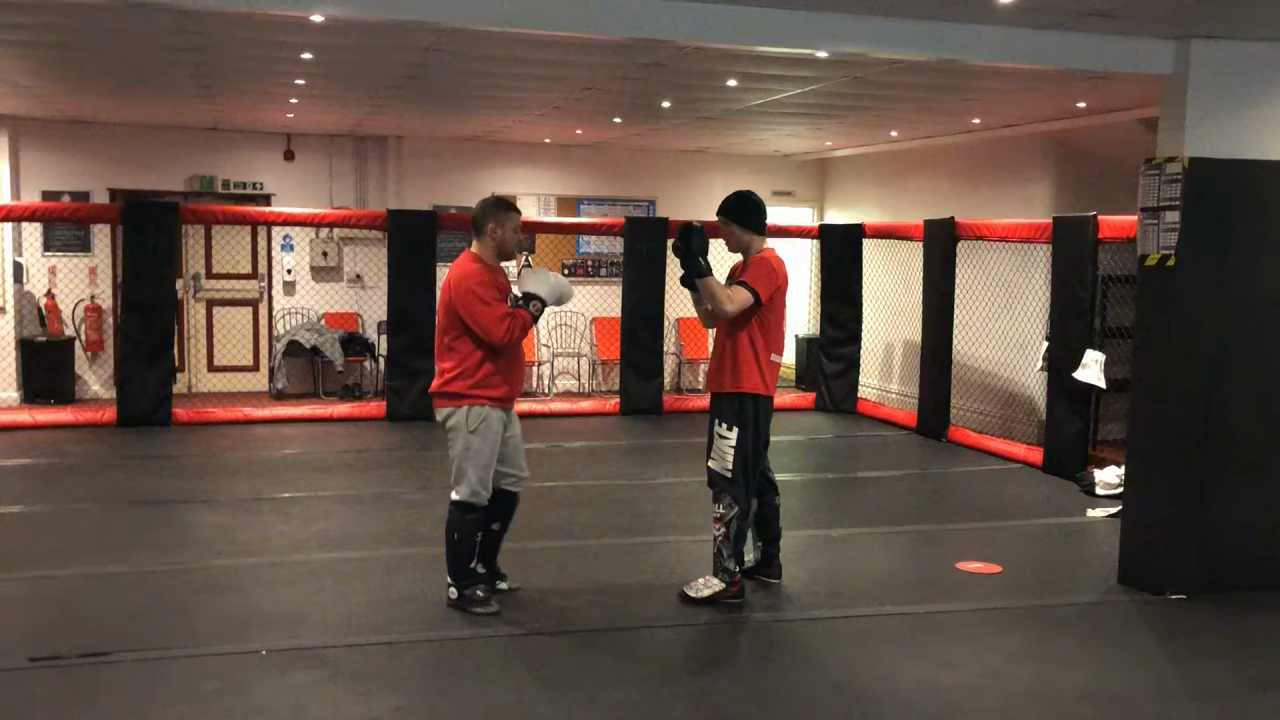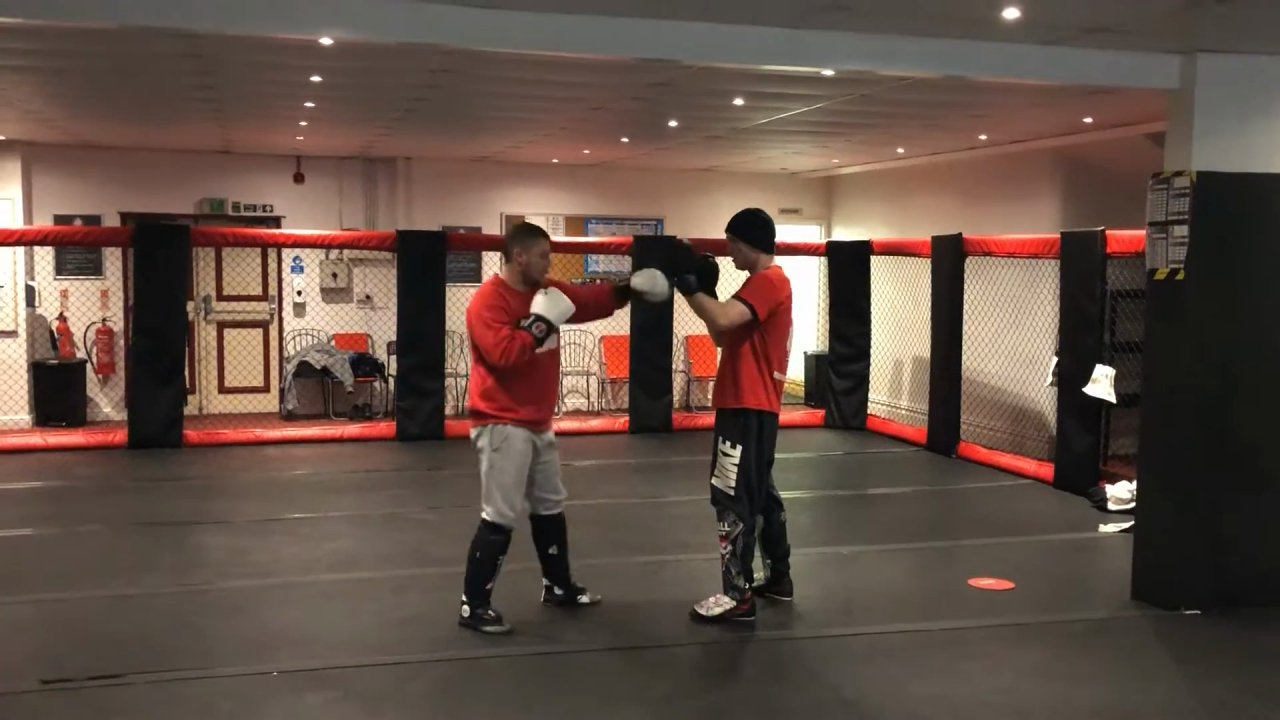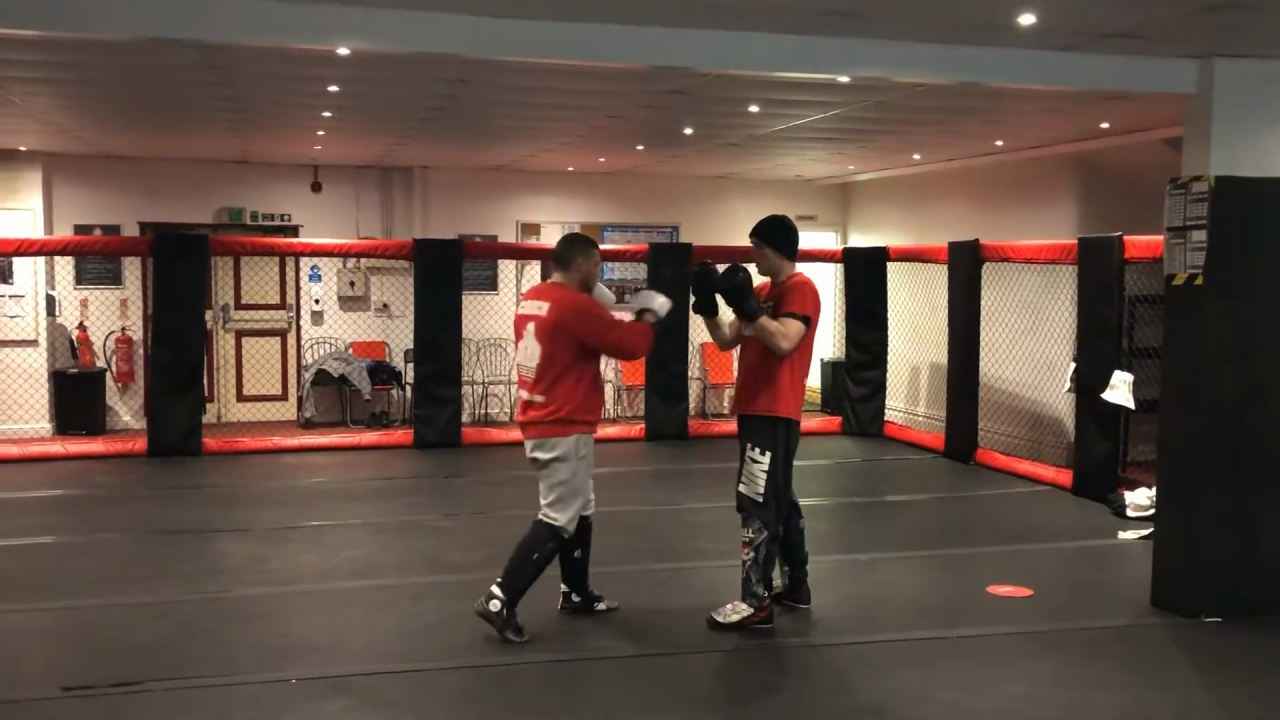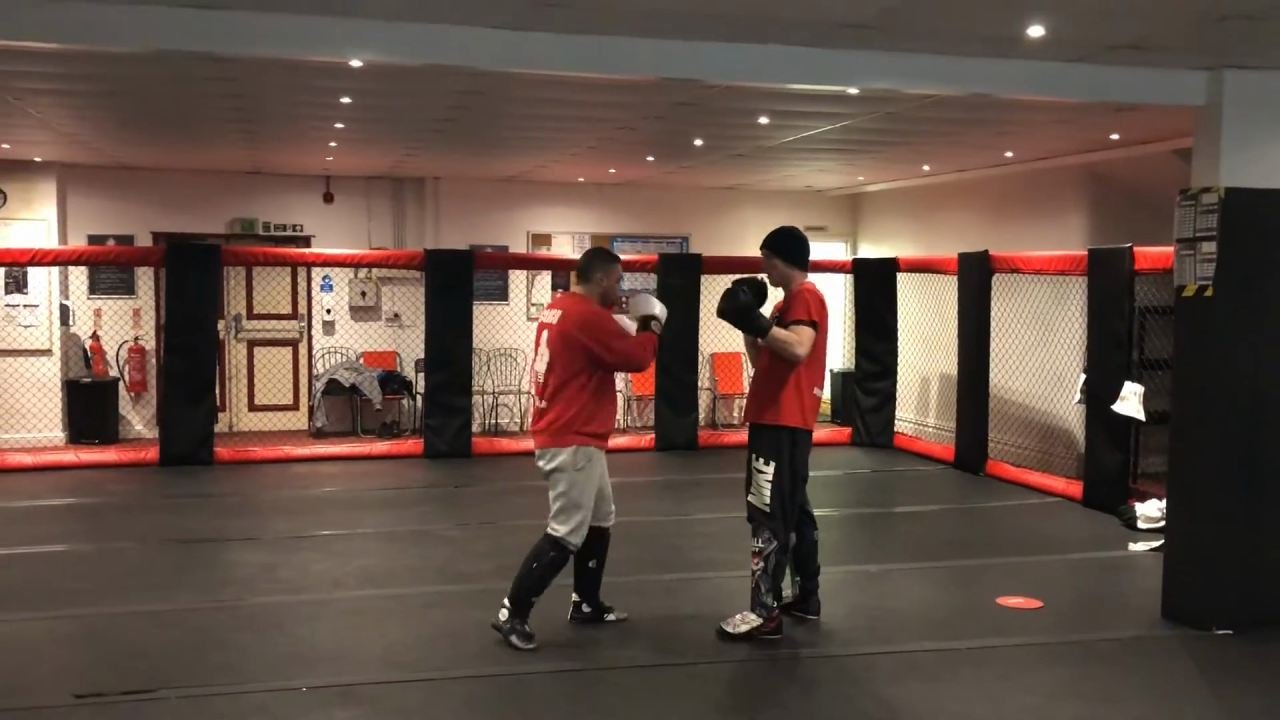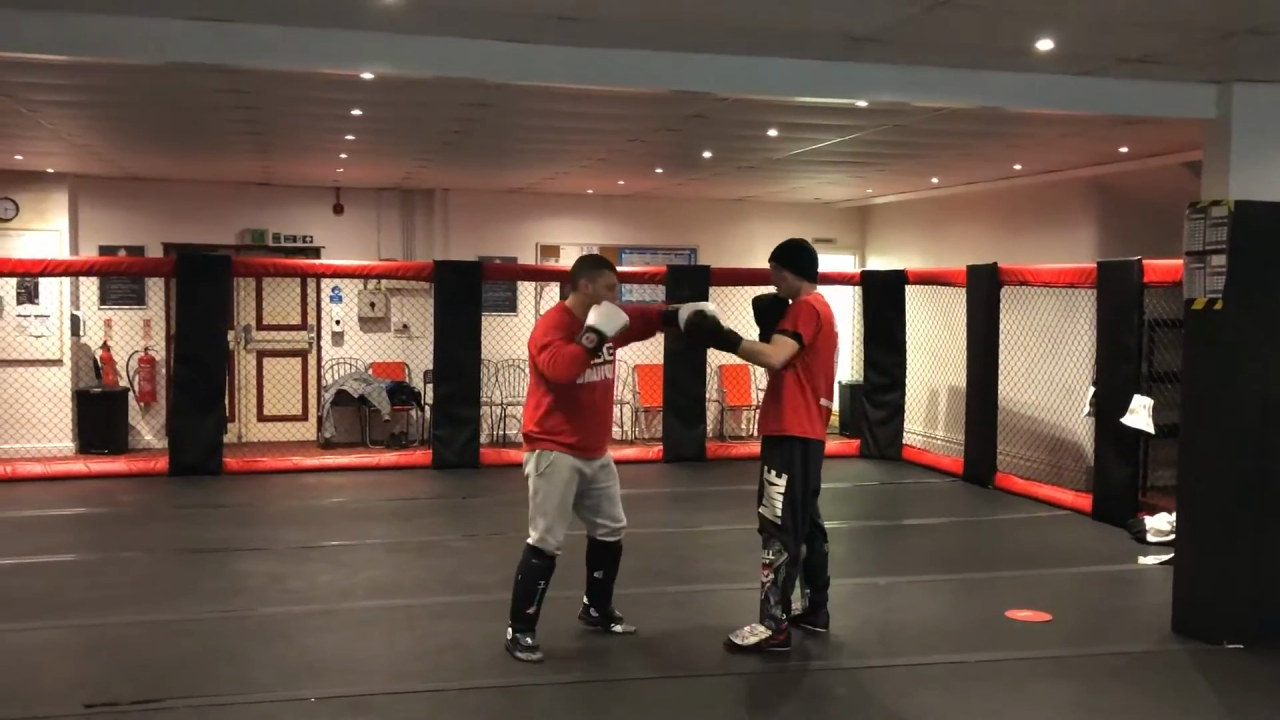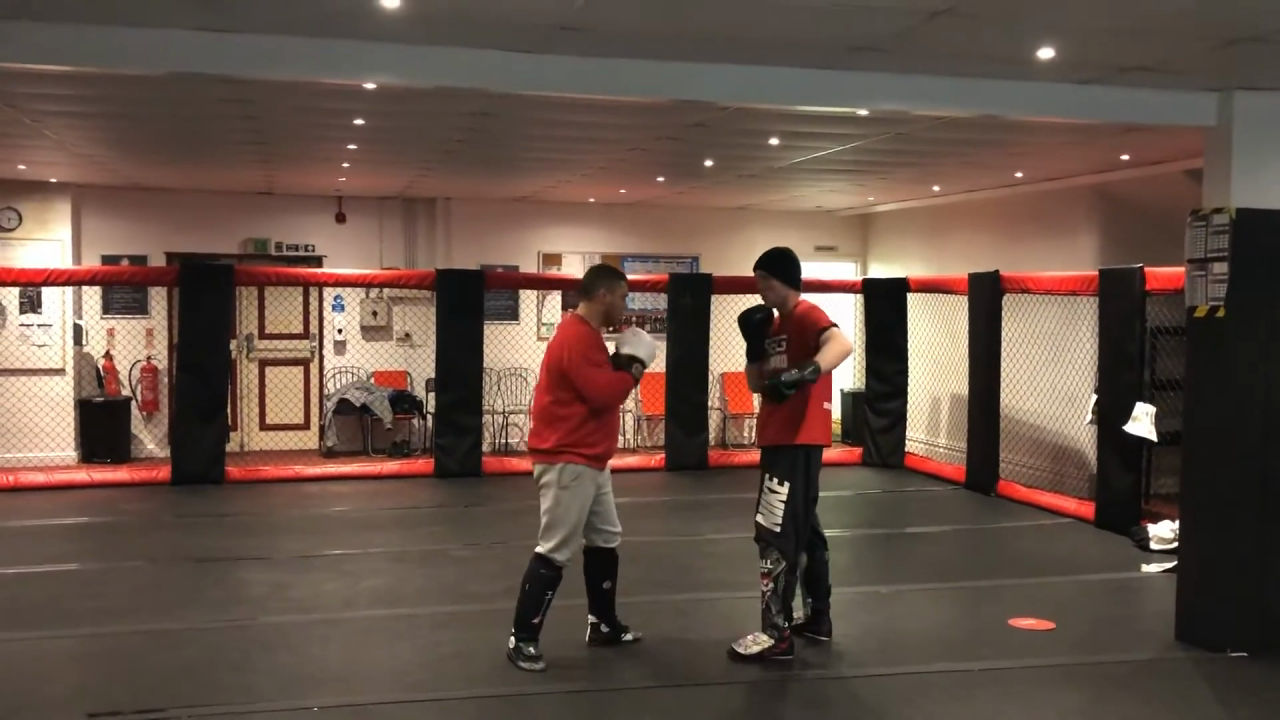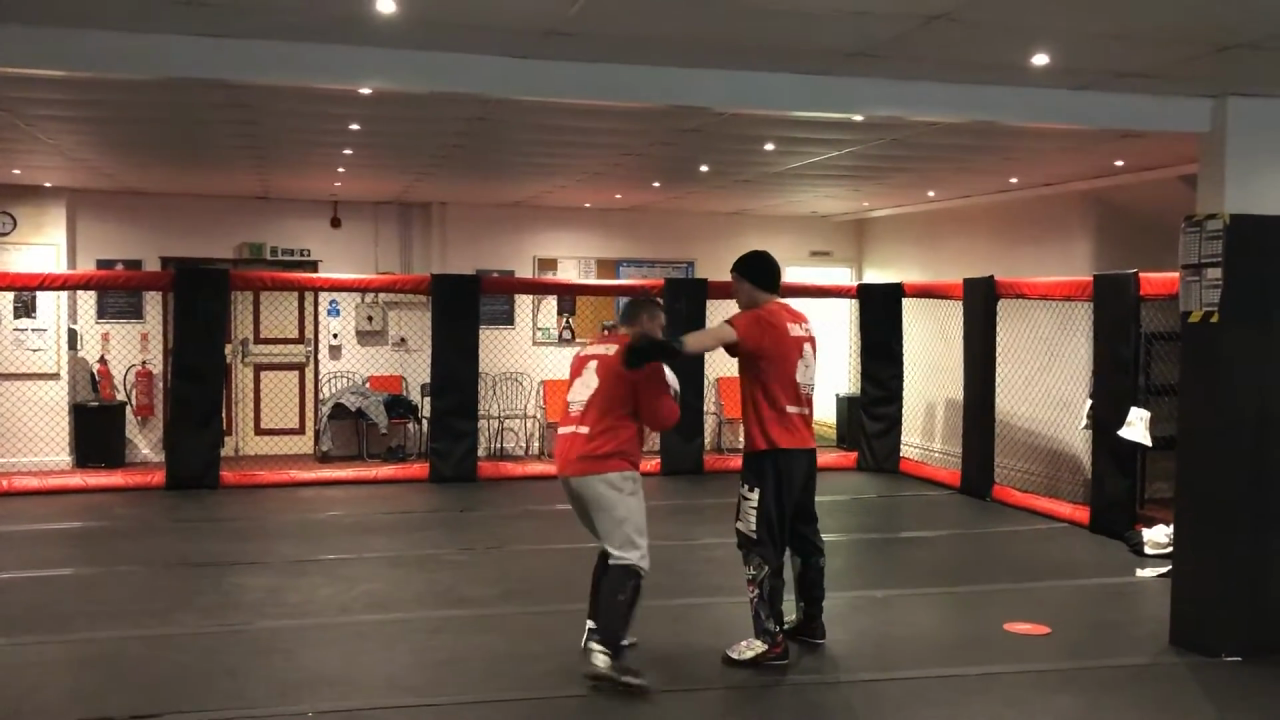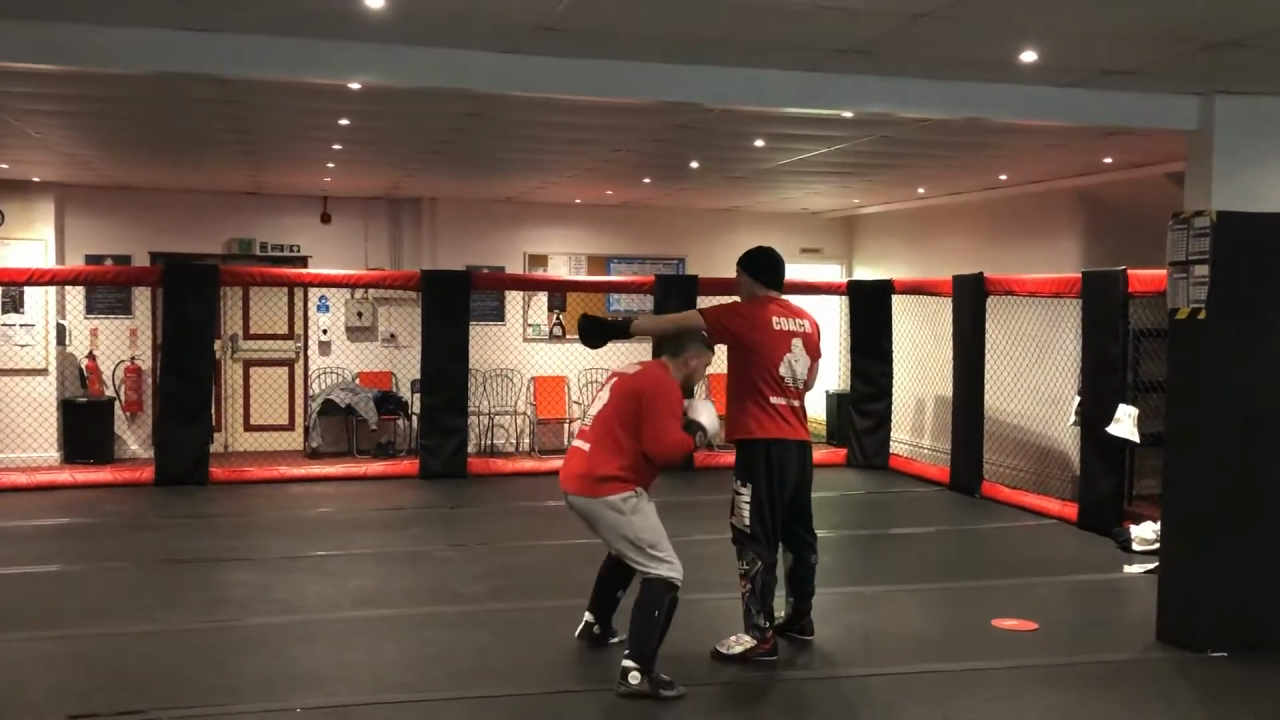
dt=0.5s
person 1, frame 1
left shoulder: (766, 264)
right shoulder: (743, 267)
left elbow: (728, 307)
right elbow: (712, 318)
left wrist: (699, 263)
right wrist: (692, 275)
left hip: (744, 390)
right hip: (741, 388)
left knee: (728, 480)
right knee: (755, 475)
left ankle: (728, 576)
right ankle: (768, 561)
person 1, frame 2
left shoulder: (768, 282)
right shoulder: (758, 284)
left elbow: (721, 320)
right elbow: (723, 336)
left wrist: (688, 283)
right wrist: (704, 288)
left hip: (747, 407)
right hip: (753, 406)
left knee: (732, 496)
right knee: (760, 492)
left ankle: (738, 595)
right ankle: (778, 578)
person 1, frame 3
left shoulder: (801, 289)
right shoulder: (760, 292)
left elbow: (783, 341)
right elbow: (725, 341)
left wrist: (745, 306)
right wrist: (707, 304)
left hip: (774, 414)
right hip: (756, 410)
left knee: (758, 503)
right knee: (778, 499)
left ankle: (757, 602)
right ankle: (796, 585)
person 1, frame 4
left shoulder: (804, 295)
right shoulder: (791, 299)
left elbow: (798, 348)
right elbow: (761, 359)
left wrist: (753, 321)
right wrist: (751, 320)
left hip: (782, 422)
right hip: (785, 421)
left knee: (768, 513)
right knee: (794, 509)
left ankle: (766, 612)
right ankle: (806, 597)
person 1, frame 5
left shoulder: (806, 307)
right shoulder: (815, 309)
left elbow: (774, 359)
left wrist: (723, 337)
right wrist: (767, 328)
left hip: (792, 434)
right hip: (803, 433)
left knee: (779, 526)
right knee: (805, 521)
left ankle: (773, 624)
right ankle: (815, 609)
person 1, frame 6
left shoulder: (806, 315)
right shoulder: (775, 324)
left elbow: (840, 344)
right elbow: (756, 384)
left wrist: (807, 372)
right wrist: (755, 345)
left hip: (796, 441)
right hip: (783, 440)
left knee: (775, 533)
right knee: (803, 528)
left ankle: (777, 633)
right ankle: (818, 616)
person 1, frame 7
left shoulder: (759, 319)
right shoulder: (801, 323)
left elbow: (721, 334)
left wrist: (671, 347)
left hip: (771, 448)
right hip: (802, 446)
left knee: (760, 542)
right knee: (804, 533)
left ankle: (770, 639)
right ankle: (811, 620)
person 1, frame 8
left shoulder: (745, 315)
right shoulder: (807, 322)
left elbow: (676, 324)
left wrist: (617, 328)
left hip: (762, 443)
right hip: (798, 441)
left knee: (755, 537)
right knee: (798, 531)
left ankle: (760, 634)
right ankle: (800, 616)
person 2, frame 1
left shoulder: (490, 271)
right shoulder: (468, 277)
right elbow: (502, 332)
left wrist: (531, 299)
right wrist: (535, 301)
left hip: (496, 401)
right hip: (471, 404)
left knee: (510, 482)
right knee: (471, 496)
left ankle: (484, 565)
right ankle: (460, 586)
person 2, frame 2
left shoulder: (545, 291)
right shoulder: (487, 301)
left elbow: (591, 300)
right elbow: (503, 354)
left wrist: (630, 287)
right wrist: (542, 322)
left hip: (537, 424)
right hip: (502, 425)
left knee: (550, 507)
right knee: (500, 517)
left ankle: (558, 586)
right ankle: (474, 604)
person 2, frame 3
left shoulder: (531, 299)
right shoulder: (575, 305)
right elbow: (632, 344)
right wrist: (649, 314)
left hip: (545, 423)
right hip: (565, 430)
left knee: (578, 511)
right knee: (558, 520)
left ankle: (576, 593)
right ankle: (500, 600)
person 2, frame 4
left shoulder: (564, 310)
right shoulder: (586, 314)
right elbow: (635, 357)
left wrist: (625, 325)
right wrist: (652, 322)
left hip: (581, 439)
right hip: (571, 443)
left knee: (599, 520)
right knee: (567, 534)
left ankle: (586, 604)
right ankle: (513, 614)
person 2, frame 5
left shoulder: (603, 320)
right shoulder: (551, 324)
left elbow: (644, 318)
right elbow: (559, 369)
left wrist: (681, 314)
right wrist: (593, 335)
left hip: (595, 452)
right hip: (555, 452)
left knee: (609, 531)
right knee: (545, 543)
left ankle: (596, 609)
right ankle: (519, 629)
person 2, frame 6
left shoulder: (584, 333)
right shoulder: (578, 337)
right elbow: (606, 393)
left wrist: (619, 359)
right wrist: (635, 362)
left hip: (585, 460)
right hip: (567, 462)
left knee: (605, 540)
right knee: (555, 551)
left ankle: (603, 624)
right ankle: (522, 638)
person 2, frame 7
left shoulder: (587, 351)
right elbow: (664, 419)
right wrist: (669, 393)
left hip: (571, 463)
right hip: (607, 469)
left knee: (614, 548)
right knee: (631, 559)
left ankle: (598, 630)
right ankle: (604, 653)
person 2, frame 8
left shoulder: (635, 373)
right shoulder: (663, 385)
right elbow: (664, 448)
left wrist: (683, 425)
right wrist: (697, 435)
left hip: (578, 480)
right hip: (608, 487)
left knee: (628, 550)
right knee: (664, 574)
left ankle: (594, 623)
right ankle: (636, 672)
